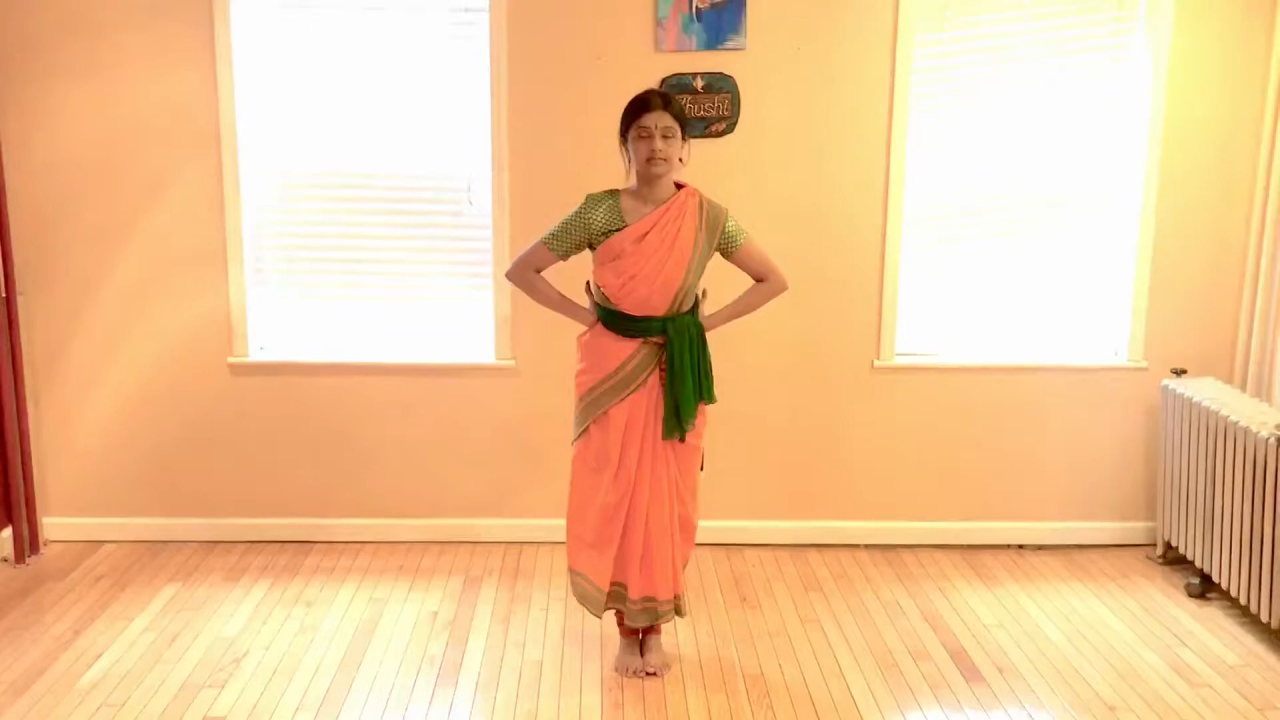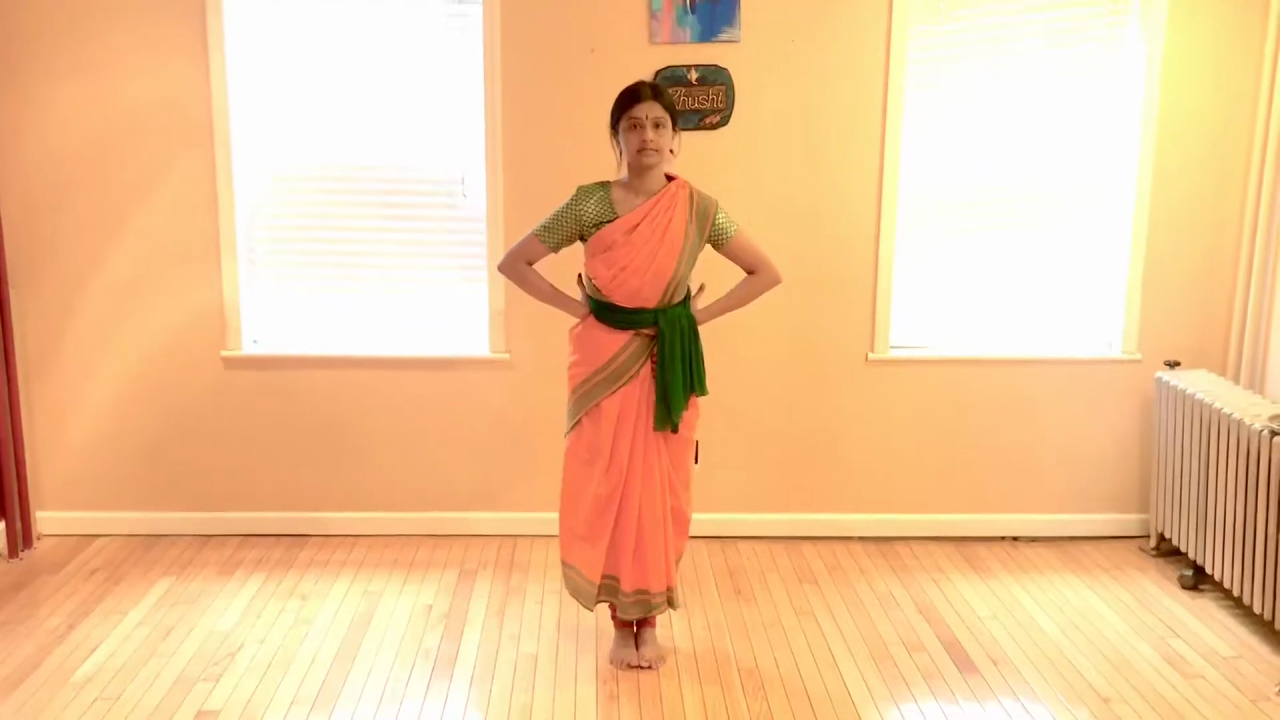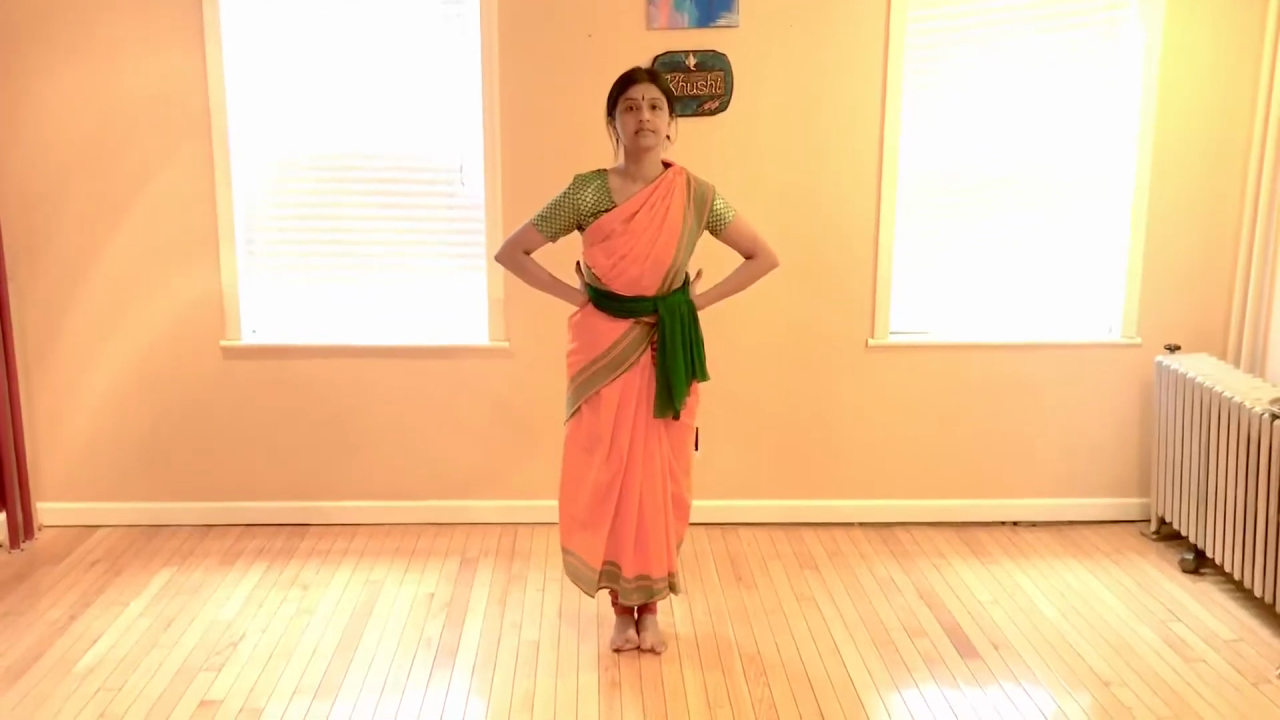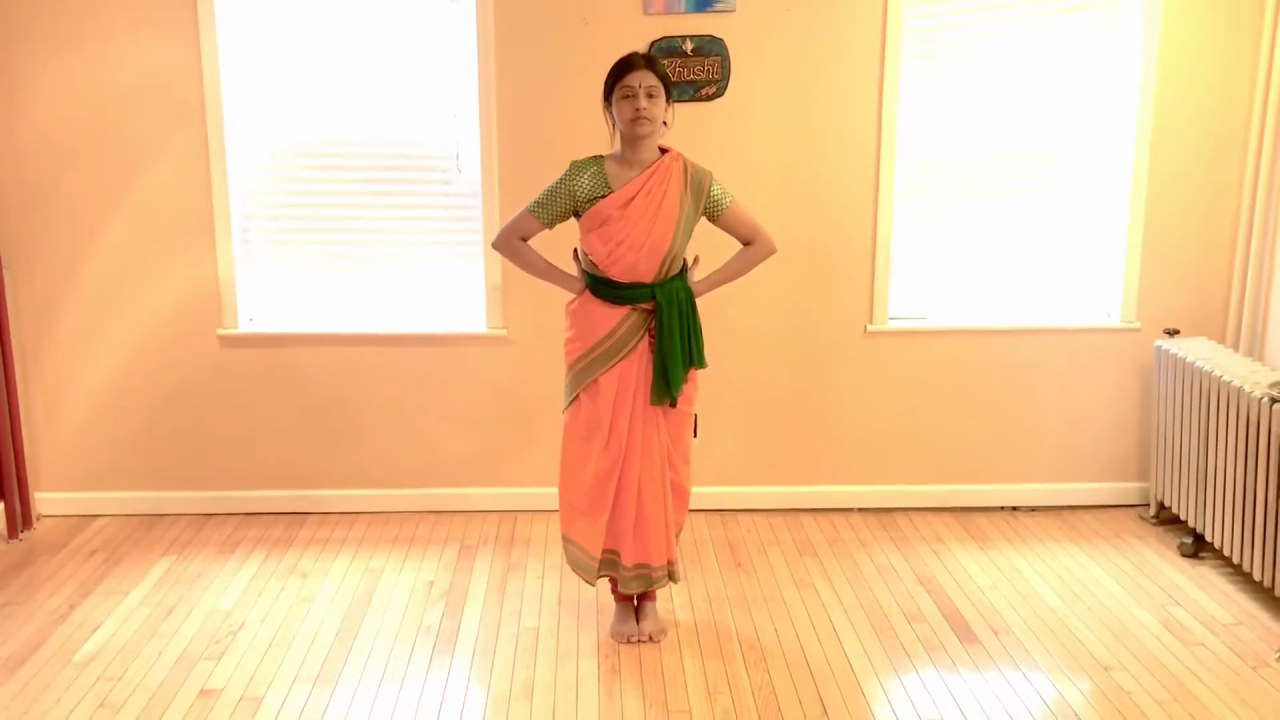
dt=0.5s
person 1, frame 1
left shoulder: (707, 216)
right shoulder: (598, 212)
left elbow: (772, 280)
right elbow: (521, 270)
left wrist: (709, 320)
right wrist: (583, 314)
left hip: (676, 373)
right hip: (612, 370)
left knee: (667, 497)
right knee: (614, 496)
left ankle: (654, 627)
right ankle: (626, 628)
person 1, frame 2
left shoulder: (698, 209)
right shoulder: (589, 204)
left elbow: (766, 273)
right elbow: (513, 262)
left wrist: (701, 314)
right wrist: (575, 306)
left hip: (667, 365)
right hip: (604, 361)
left knee: (659, 490)
right knee: (607, 488)
left ankle: (649, 620)
right ankle: (620, 621)
person 1, frame 3
left shoulder: (696, 195)
right shoulder: (586, 192)
left elbow: (763, 257)
right elbow: (510, 252)
left wrist: (700, 300)
right wrist: (575, 296)
left hip: (667, 351)
right hip: (604, 349)
left knee: (660, 477)
right knee: (607, 475)
left ankle: (650, 606)
right ankle: (622, 608)
person 1, frame 4
left shoulder: (693, 181)
right shoulder: (583, 178)
left elbow: (761, 243)
right elbow: (507, 239)
left wrist: (698, 287)
right wrist: (573, 282)
left hip: (666, 339)
right hip: (602, 336)
left knee: (658, 464)
right knee: (606, 463)
left ankle: (651, 593)
right ankle: (622, 596)
